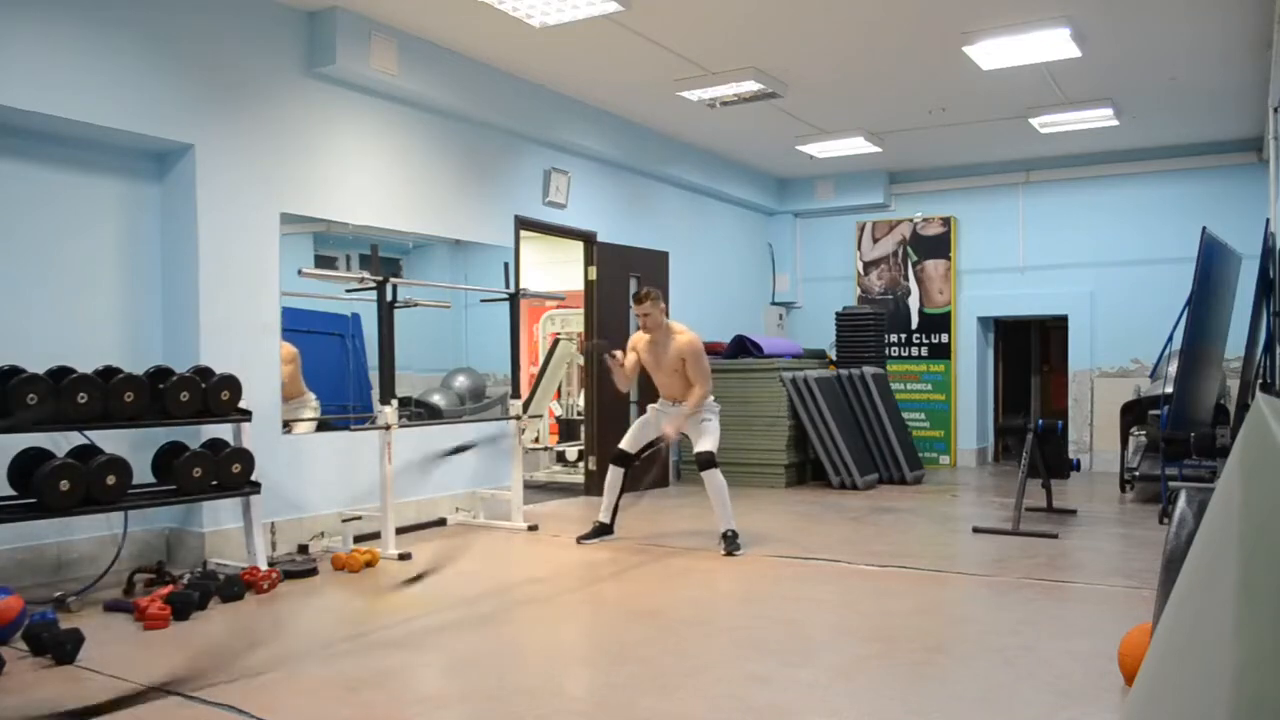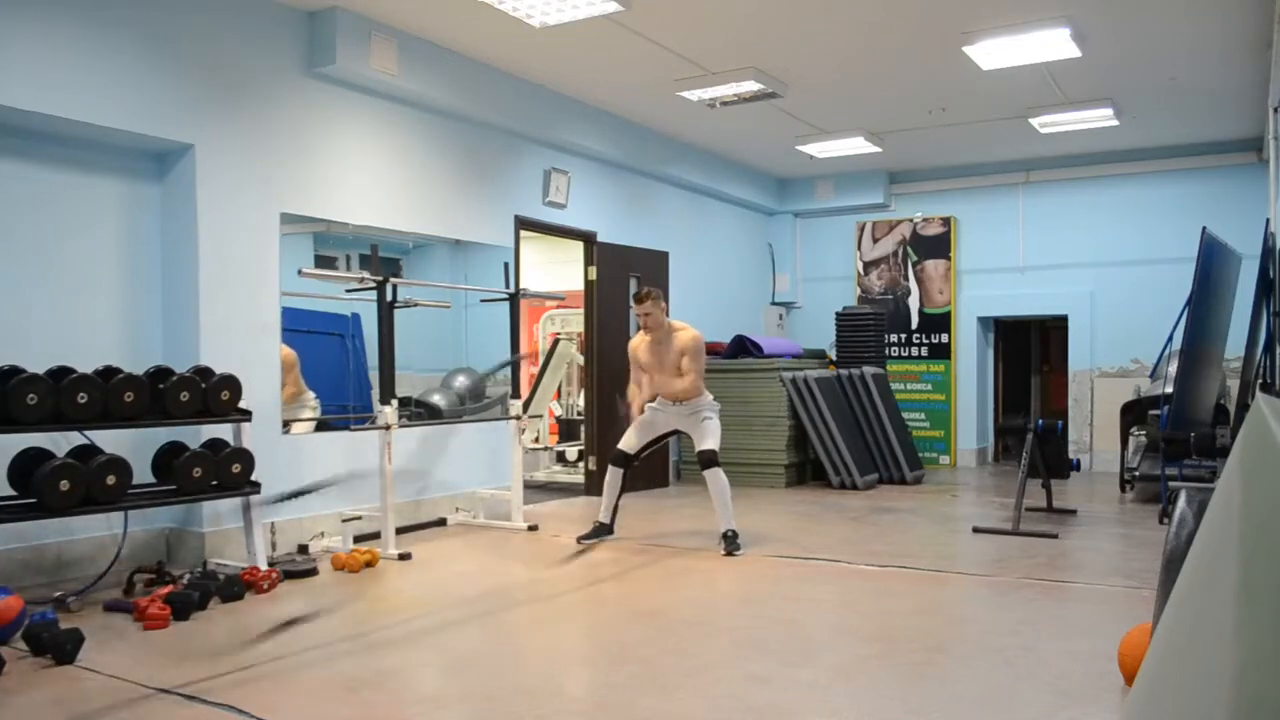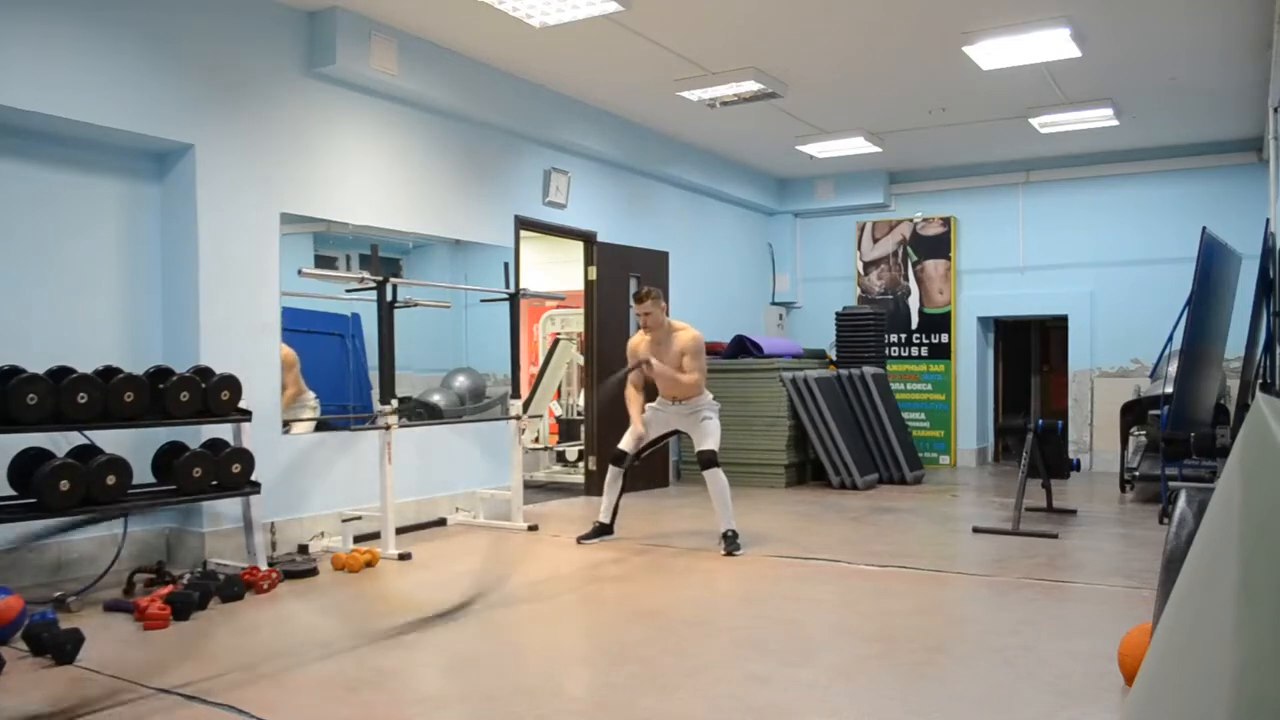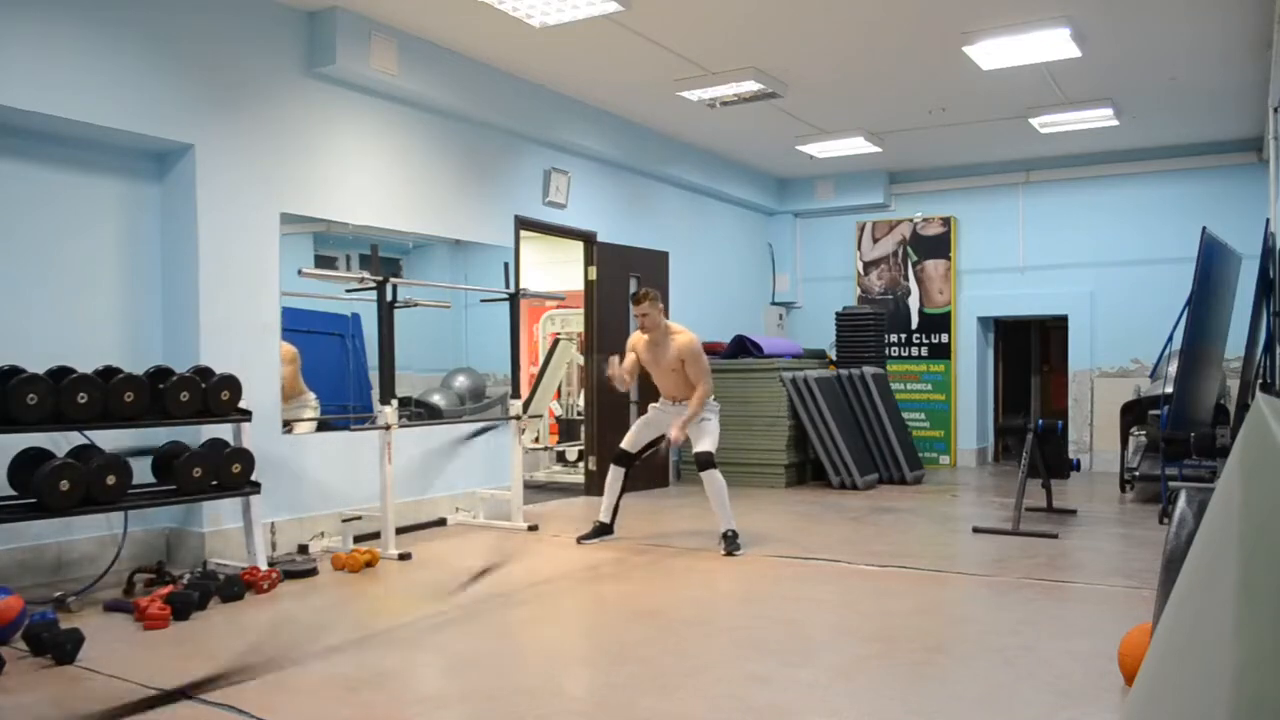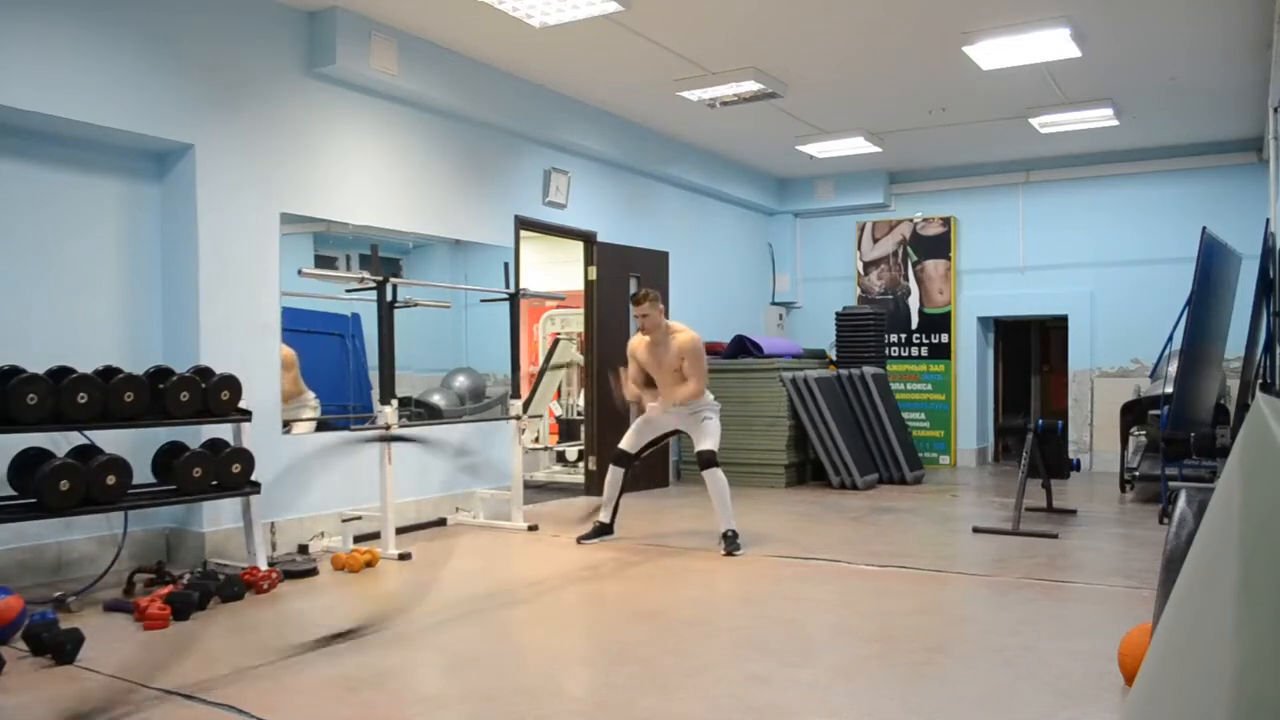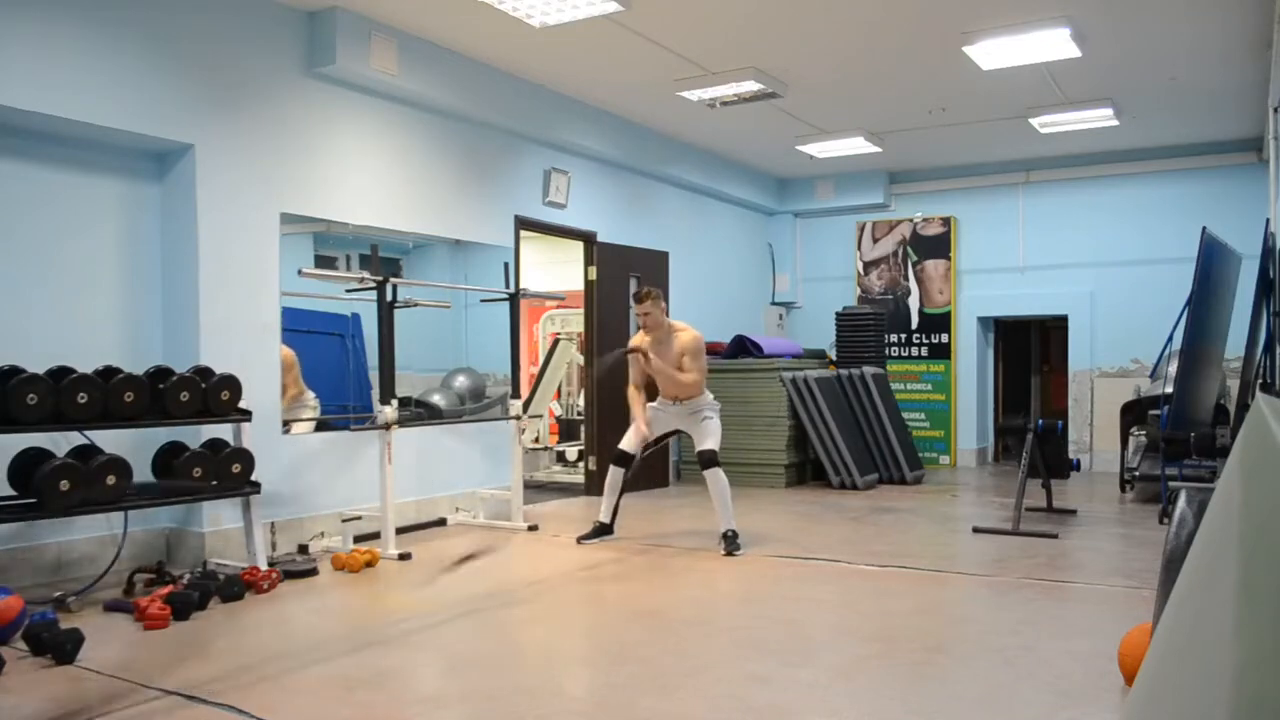
dt=0.1s
person 1, frame 1
left shoulder: (687, 341)
right shoulder: (636, 342)
left elbow: (703, 387)
right elbow: (625, 385)
left wrist: (679, 423)
right wrist: (618, 369)
left hip: (698, 410)
right hip: (663, 409)
left knee: (706, 462)
right knee: (619, 457)
left ankle: (729, 532)
right ankle: (604, 524)
person 1, frame 2
left shoulder: (689, 338)
right shoulder: (637, 344)
left elbow: (693, 384)
right elbow: (635, 385)
left wrist: (657, 384)
right wrist: (636, 405)
left hip: (698, 408)
right hip: (662, 408)
left knee: (708, 461)
right knee: (618, 458)
left ankle: (729, 532)
right ankle: (604, 523)
person 1, frame 3
left shoulder: (689, 338)
right shoulder: (636, 343)
left elbow: (697, 383)
right elbow: (633, 387)
left wrist: (664, 372)
right wrist: (636, 422)
left hip: (698, 408)
right hip: (662, 408)
left knee: (708, 461)
right knee: (619, 457)
left ankle: (729, 532)
right ankle: (604, 524)
person 1, frame 4
left shoulder: (686, 341)
right shoulder: (635, 342)
left elbow: (705, 388)
right elbow: (626, 384)
left wrist: (683, 425)
right wrist: (616, 375)
left hip: (698, 410)
right hip: (663, 408)
left knee: (704, 462)
right knee: (620, 457)
left ankle: (729, 532)
right ankle: (605, 524)
person 1, frame 5
left shoulder: (687, 340)
right shoulder: (636, 345)
left elbow: (697, 385)
right elbow: (633, 387)
left wrist: (661, 399)
right wrist: (632, 393)
left hip: (698, 408)
right hip: (663, 410)
left knee: (707, 461)
right knee: (619, 458)
left ankle: (729, 532)
right ankle: (605, 524)
person 1, frame 6
left shoulder: (689, 338)
right shoulder: (639, 342)
left elbow: (695, 384)
right elbow: (636, 388)
left wrist: (659, 366)
right wrist: (640, 424)
left hip: (698, 408)
right hip: (664, 406)
left knee: (708, 460)
right knee: (620, 458)
left ankle: (729, 532)
right ankle: (605, 524)
